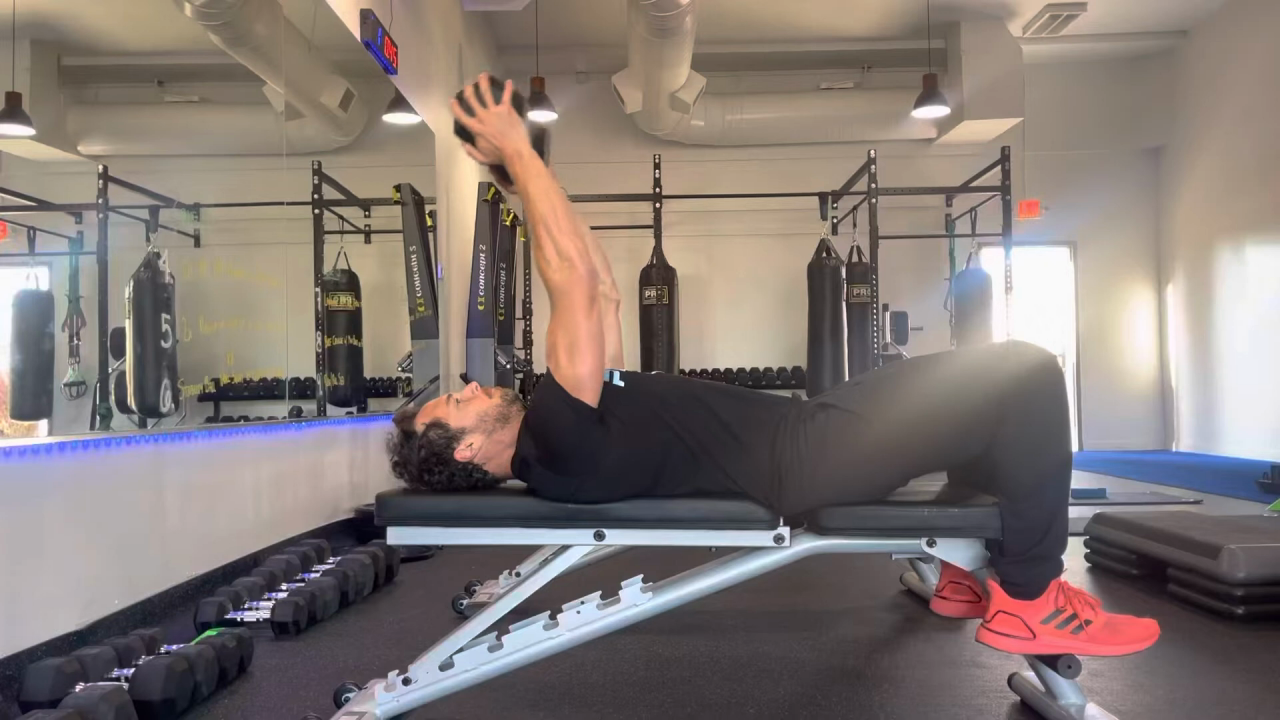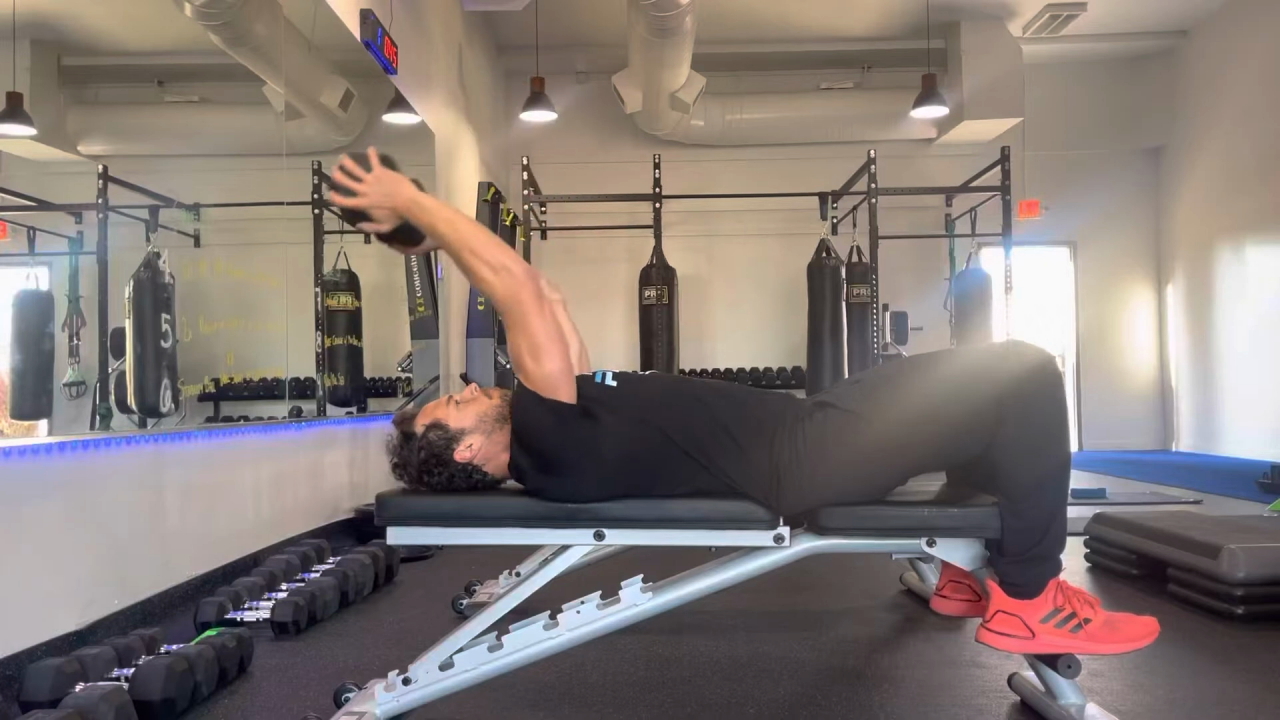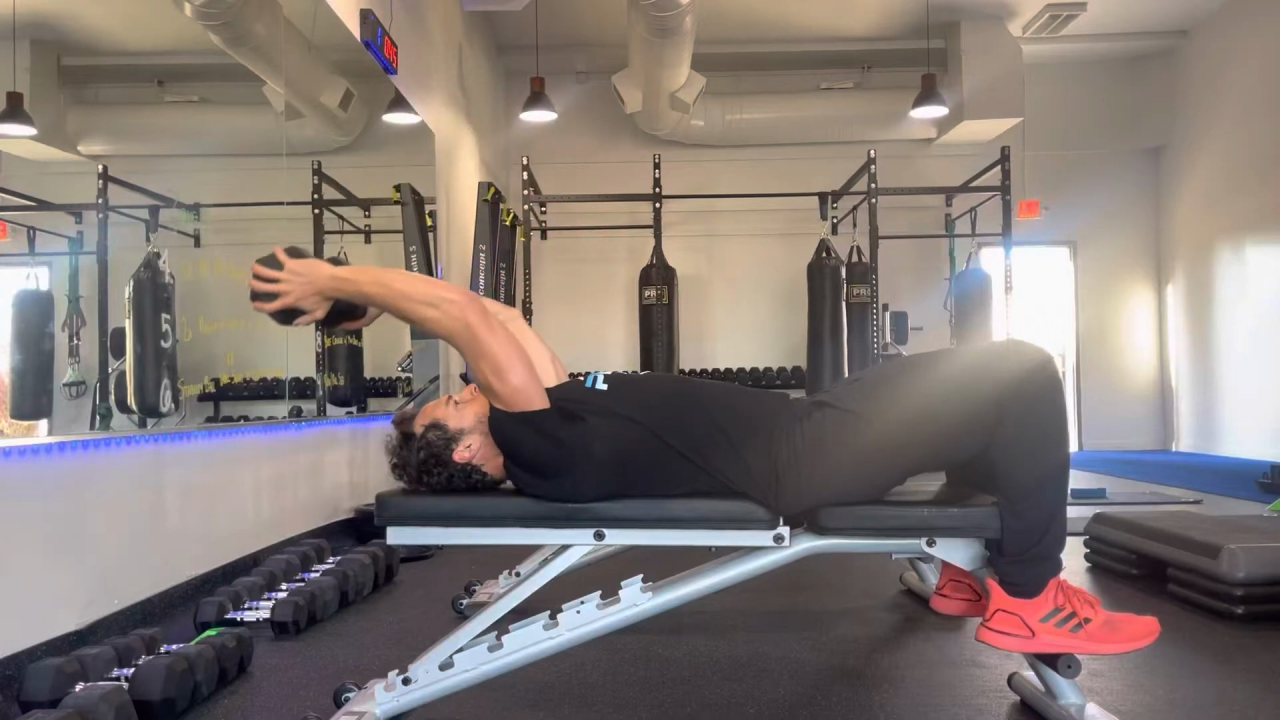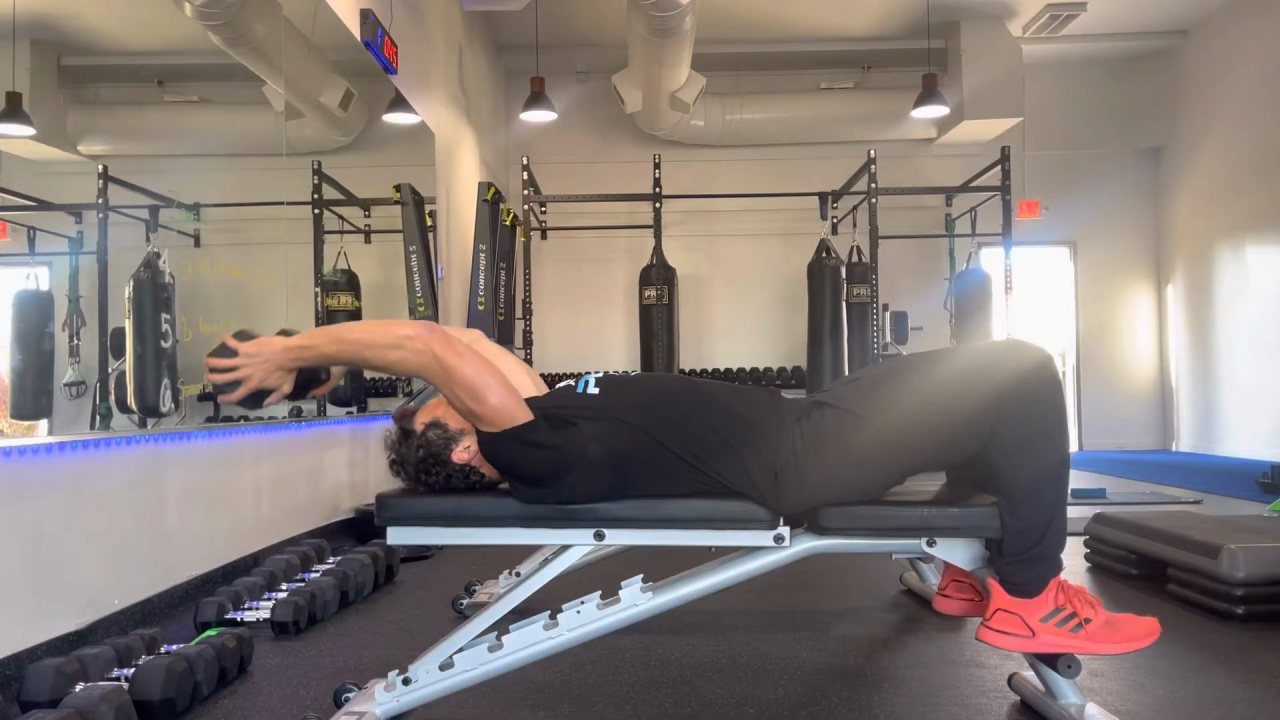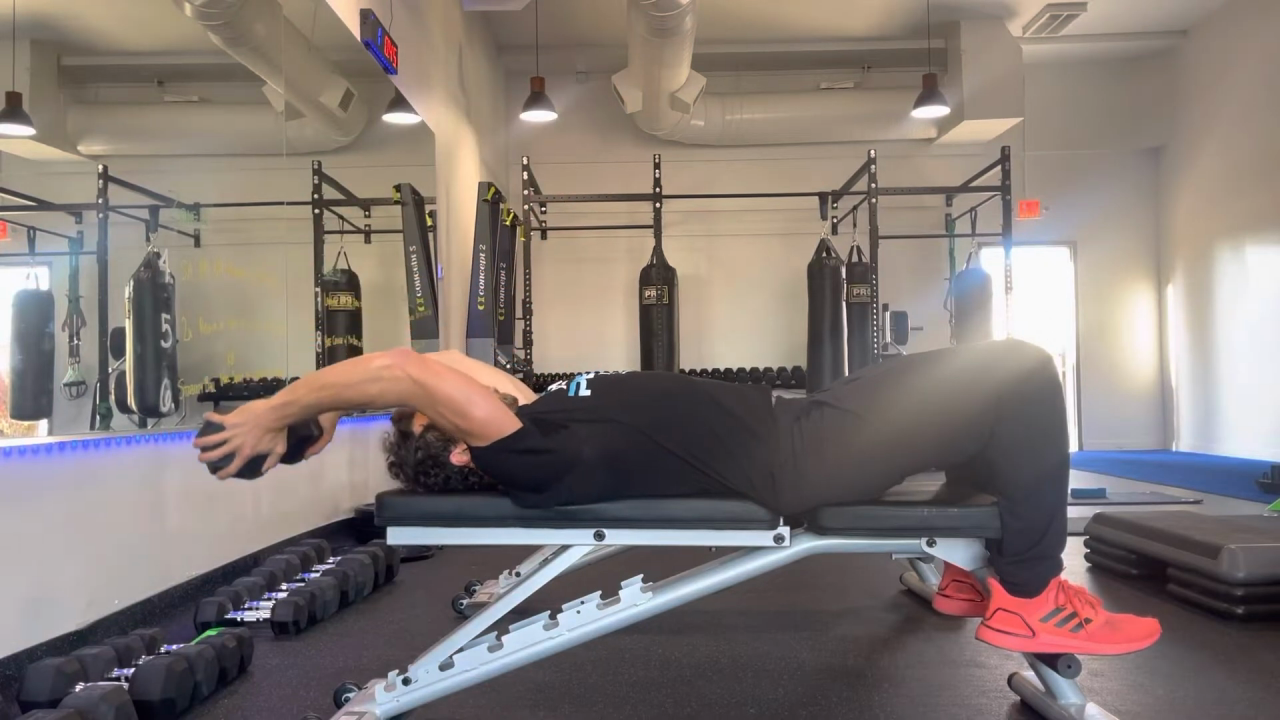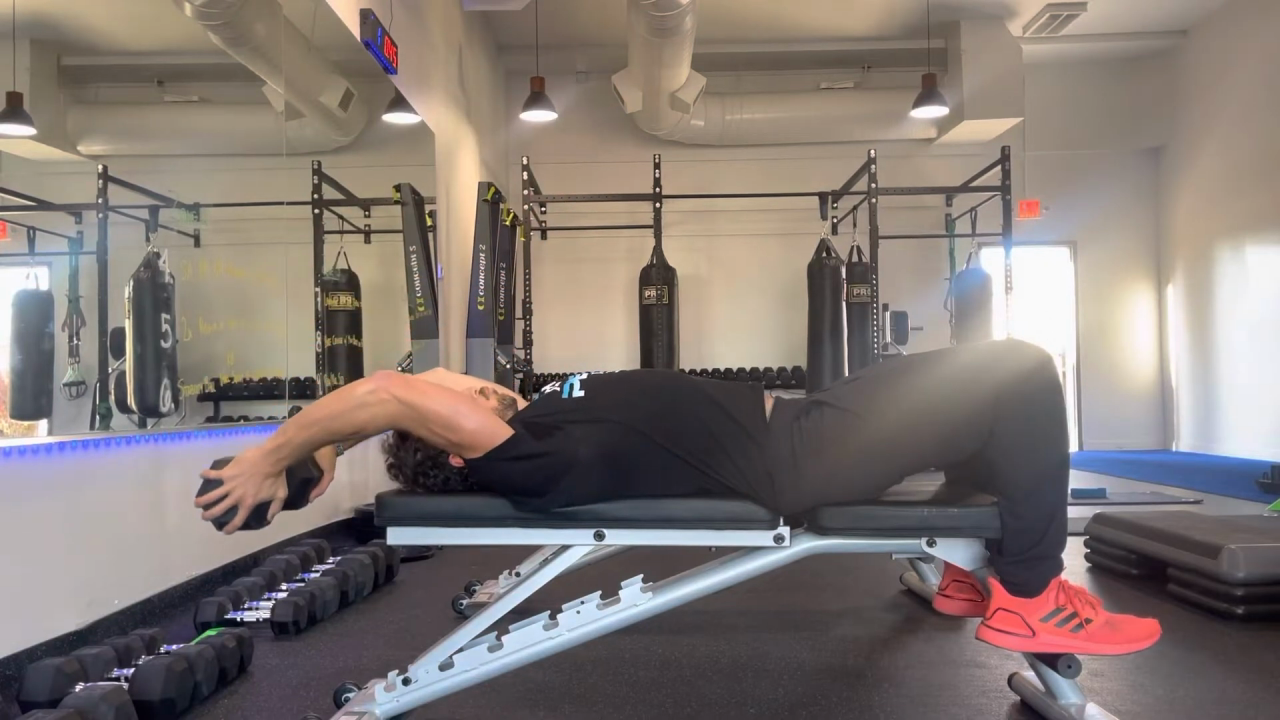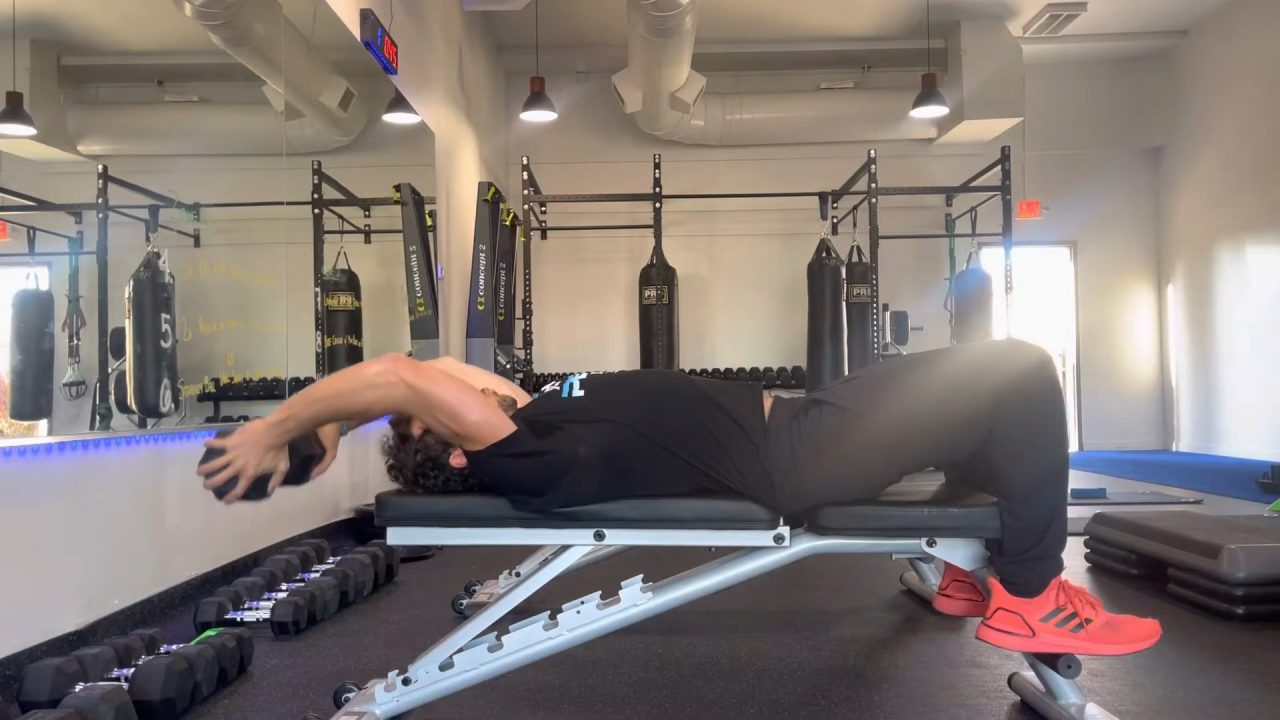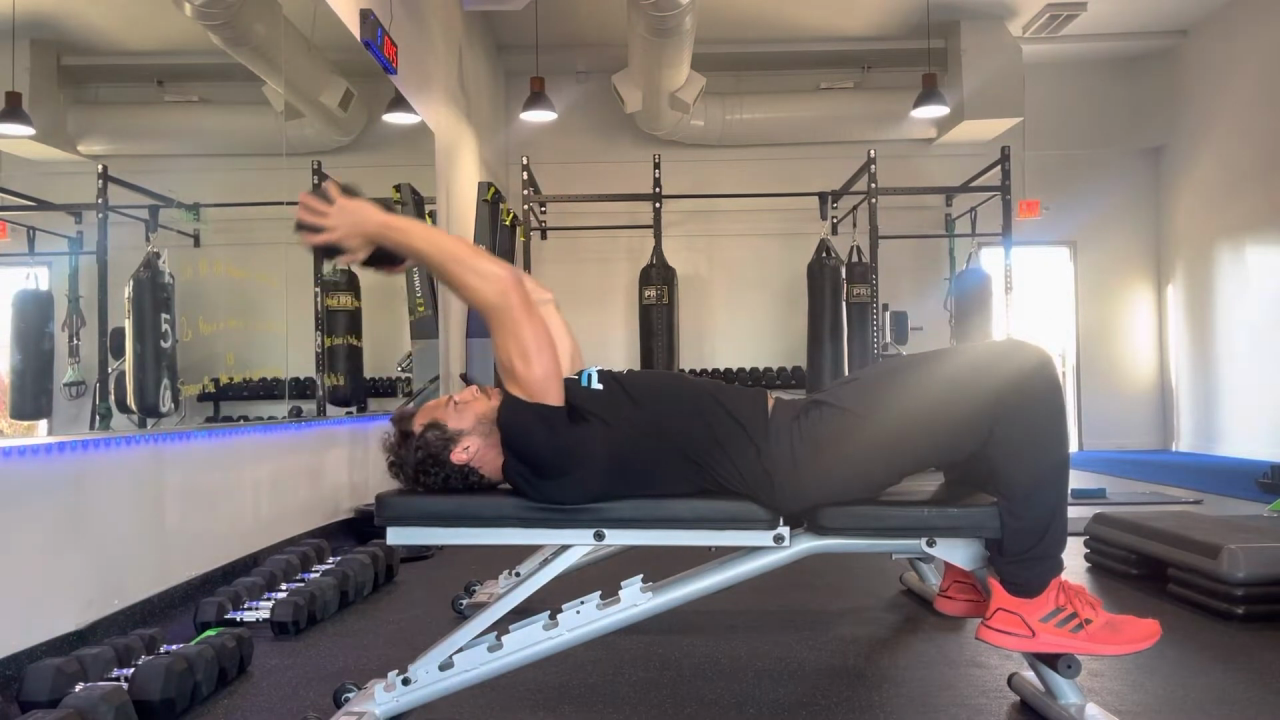
dt=0.5s
person 1, frame 1
left shoulder: (552, 430)
right shoulder: (559, 445)
left elbow: (595, 293)
right elbow: (577, 283)
left wrist: (520, 164)
right wrist: (518, 150)
left hip: (805, 423)
right hip: (809, 460)
left knee: (995, 383)
right knee: (1026, 375)
left ankle: (977, 568)
right ankle: (1027, 600)
person 1, frame 2
left shoulder: (549, 431)
right shoulder: (550, 451)
left elbow: (535, 305)
right elbow: (522, 295)
left wrist: (424, 221)
right wrist: (408, 201)
left hip: (802, 427)
right hip: (804, 460)
left knee: (995, 374)
right knee: (1025, 376)
left ankle: (974, 570)
right ankle: (1025, 602)
person 1, frame 3
left shoulder: (550, 427)
right shoulder: (546, 456)
left elbow: (490, 321)
right elbow: (472, 316)
left wrist: (353, 288)
right wrist: (335, 278)
left hip: (798, 419)
right hip: (803, 460)
left knee: (989, 374)
right knee: (1021, 374)
left ankle: (974, 568)
right ankle: (1025, 599)
person 1, frame 4
left shoulder: (541, 418)
right shoulder: (537, 460)
left elbow: (462, 346)
right elbow: (432, 344)
left wrist: (302, 350)
right wrist: (287, 353)
left hip: (797, 419)
right hip: (803, 458)
left knee: (990, 375)
right knee: (1023, 374)
left ankle: (972, 568)
right ankle: (1027, 598)
person 1, frame 5
left shoulder: (536, 417)
right shoulder: (535, 462)
left elbow: (441, 364)
right elbow: (410, 370)
left wrist: (306, 404)
right wrist: (274, 411)
left hip: (797, 417)
right hip: (803, 459)
left knee: (990, 378)
right knee: (1020, 372)
left ankle: (970, 569)
right ankle: (1027, 598)
person 1, frame 6
left shoulder: (534, 419)
right shoulder: (521, 464)
left elbow: (414, 386)
right elbow: (396, 392)
left wrist: (314, 442)
right wrist: (271, 456)
left hip: (796, 418)
right hip: (802, 459)
left knee: (990, 376)
right knee: (1022, 373)
left ankle: (971, 567)
right ankle: (1027, 598)
person 1, frame 7
left shoulder: (535, 418)
right shoulder: (529, 463)
left elbow: (418, 371)
right elbow: (404, 378)
left wrist: (318, 417)
right wrist: (270, 429)
left hip: (796, 414)
right hip: (799, 455)
left knee: (988, 380)
right knee: (1019, 372)
left ankle: (971, 567)
right ankle: (1028, 597)
person 1, frame 8
left shoulder: (549, 418)
right shoulder: (540, 453)
left elbow: (532, 303)
right elbow: (508, 296)
left wrist: (391, 232)
right wrist: (383, 224)
left hip: (790, 422)
right hip: (797, 456)
left knee: (987, 380)
right knee: (1022, 375)
left ankle: (980, 568)
right ankle: (1030, 602)
